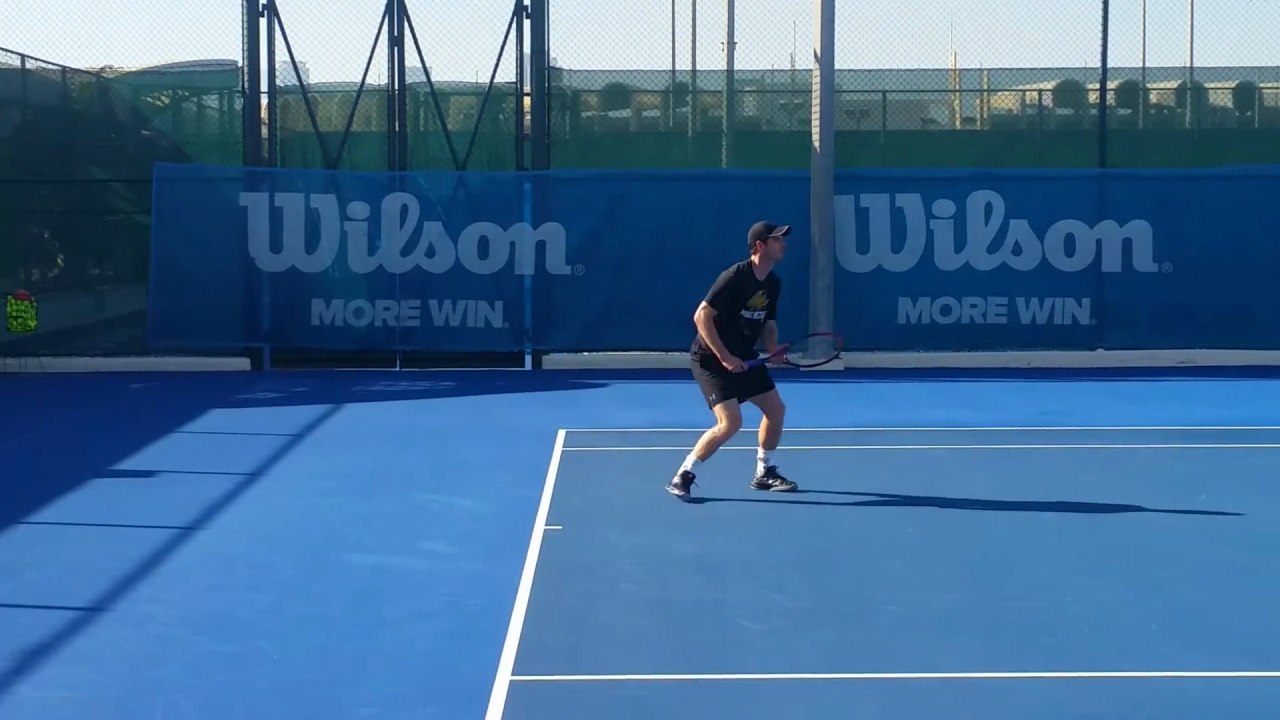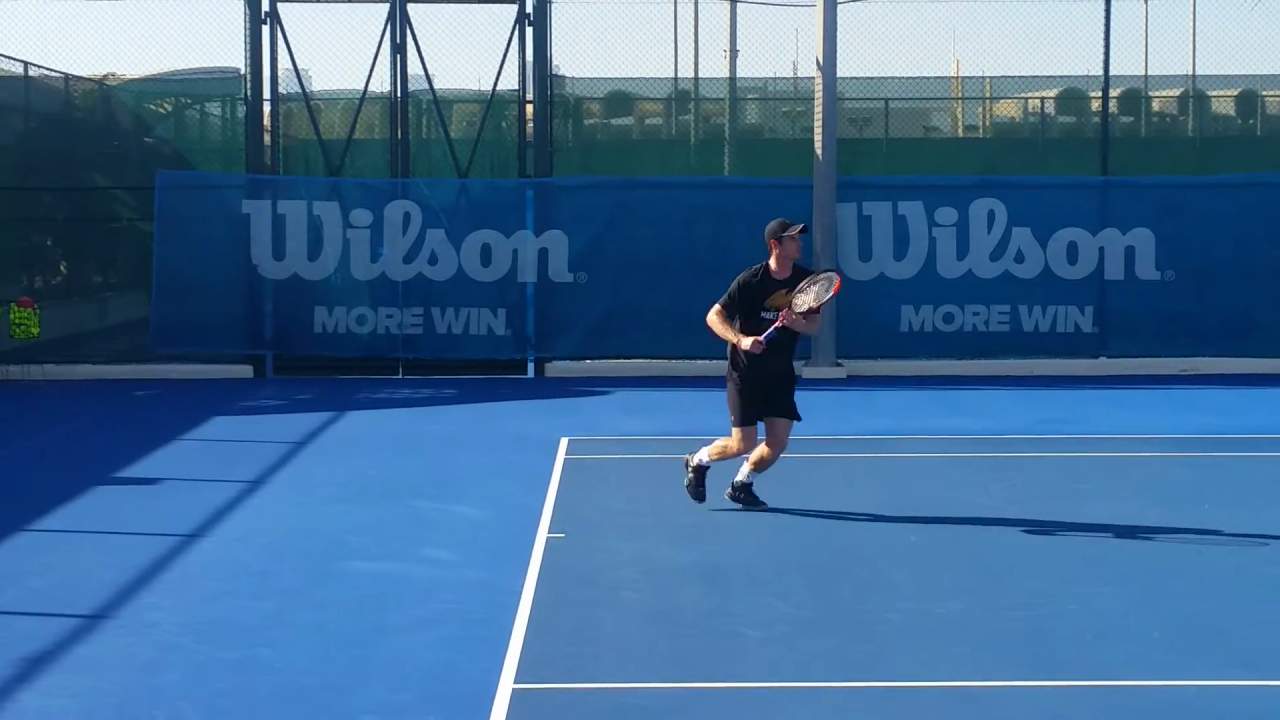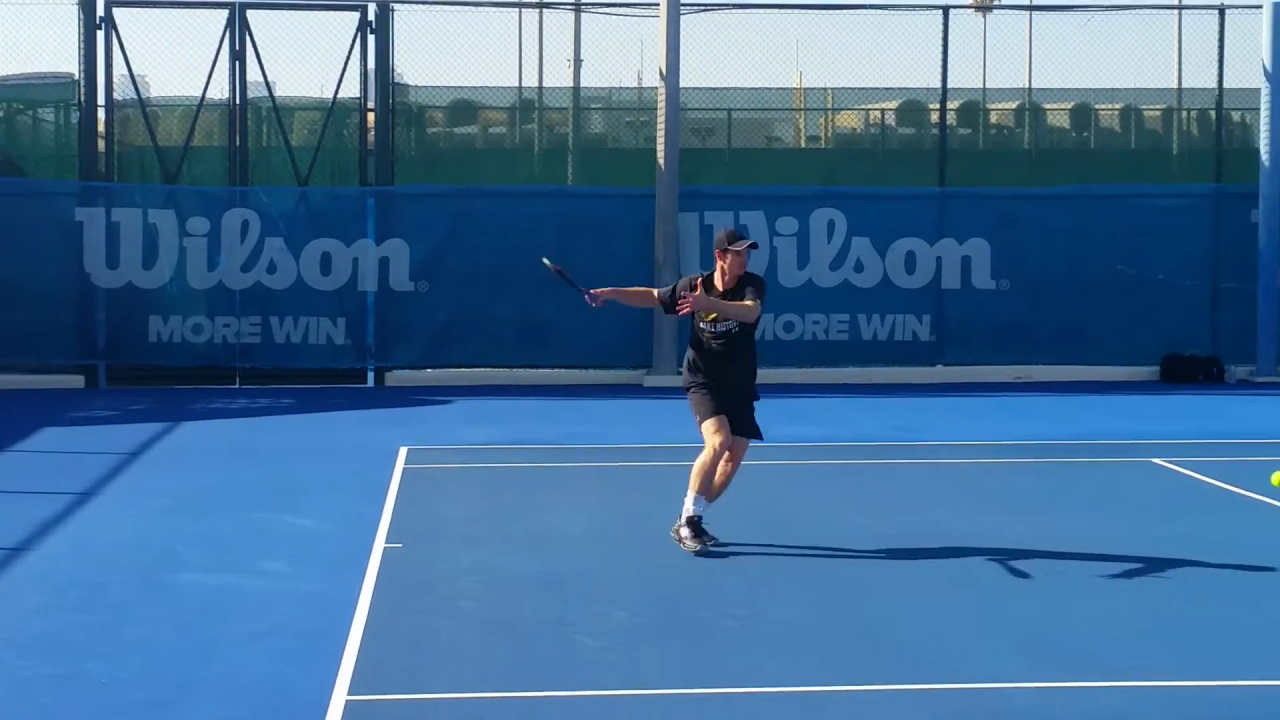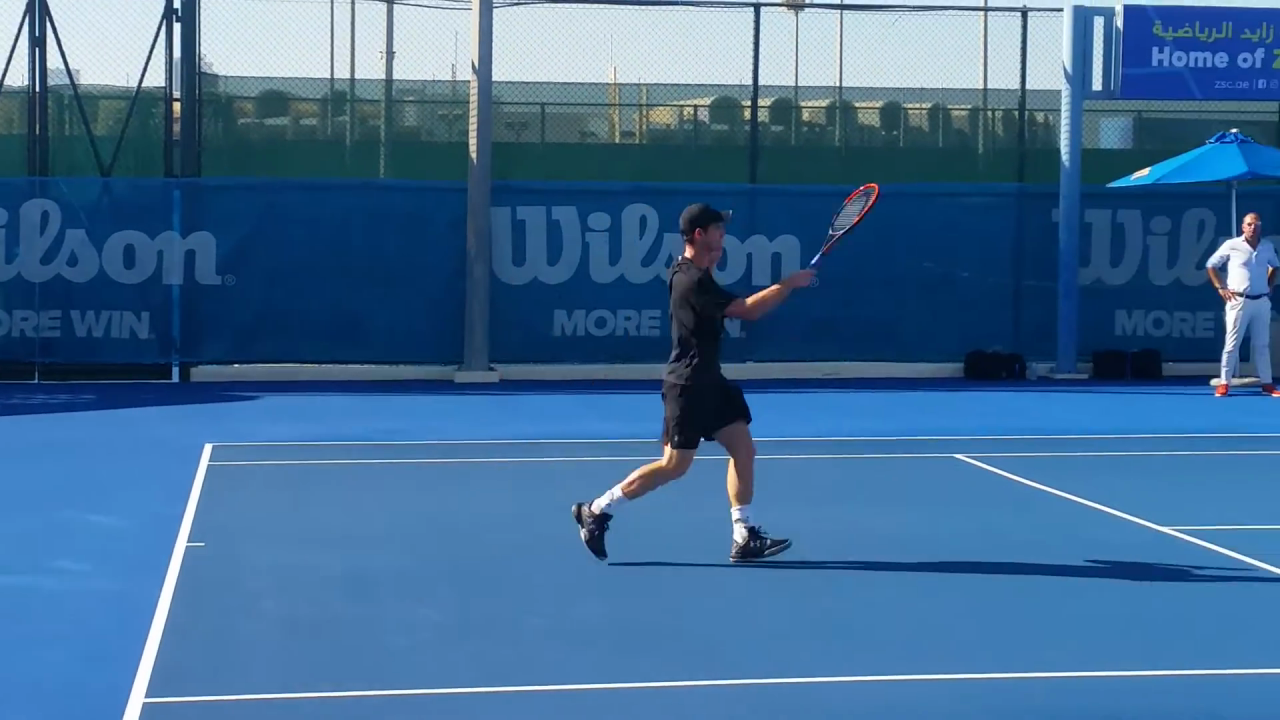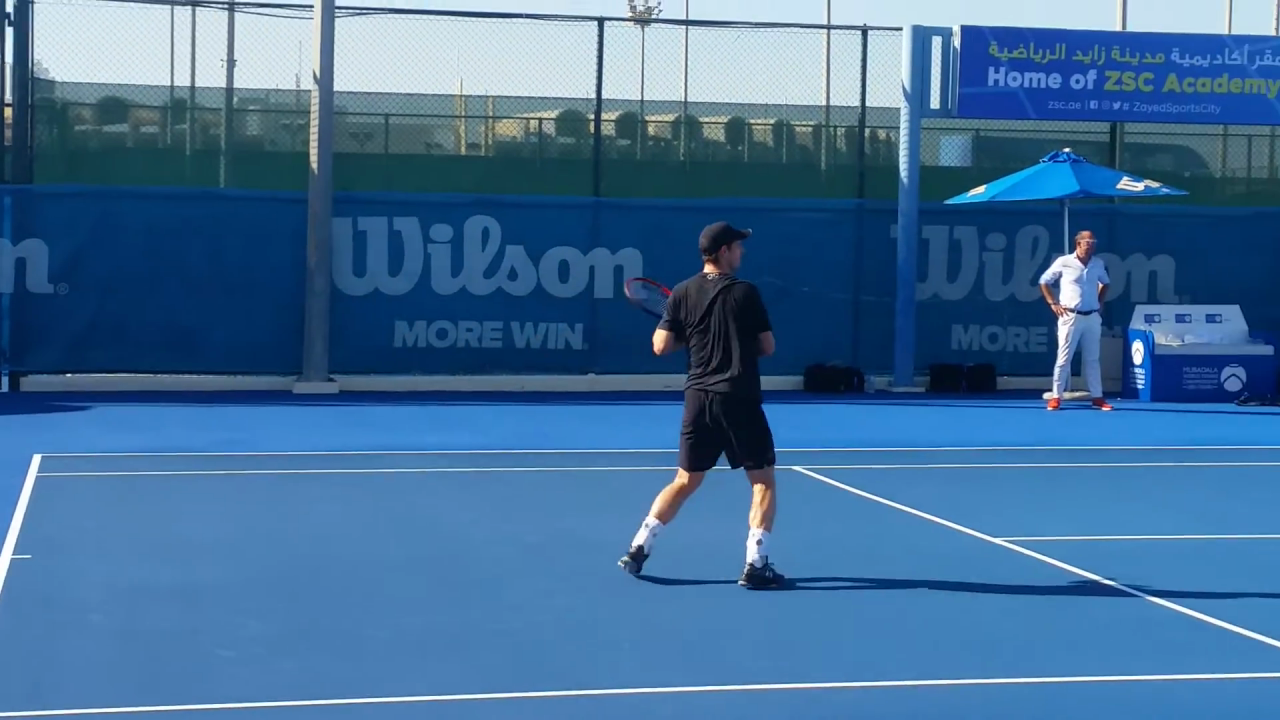
dt=0.5s
person 1, frame 1
left shoulder: (773, 283)
right shoulder: (733, 278)
left elbow: (768, 325)
right elbow: (702, 316)
left wrist: (773, 347)
right wrist: (723, 356)
left hip: (744, 357)
right hip: (711, 359)
left knee: (776, 409)
right knee: (730, 424)
left ankle: (765, 473)
right ankle: (684, 475)
person 1, frame 2
left shoulder: (805, 279)
right shoulder: (750, 280)
left elbow: (813, 324)
right elbow: (714, 317)
left wrist: (799, 324)
right wrist: (741, 339)
left hip: (780, 370)
right hip: (746, 369)
left knee: (776, 444)
right knee: (743, 445)
left ankle: (741, 485)
right ankle: (698, 461)
person 1, frame 3
left shoulder: (752, 284)
right shoulder: (692, 286)
left elbow: (751, 313)
right elbow: (652, 297)
left wrist: (706, 305)
right wrist: (609, 294)
left hip: (740, 387)
right hip: (703, 383)
left knee: (732, 460)
right knee: (718, 442)
left ankle: (688, 522)
right ankle: (690, 520)
person 1, frame 4
left shoulder: (688, 267)
right shoulder: (694, 281)
right elbow: (748, 311)
left wrist: (708, 263)
right wrist: (789, 283)
left hip: (710, 378)
right hip: (688, 384)
left knee: (743, 450)
right knee: (675, 465)
left ankle: (745, 537)
right ankle: (596, 513)
person 1, frame 5
left shoulder: (680, 294)
right shoulder: (745, 292)
left elbow: (661, 346)
right elbow: (767, 347)
left hip: (697, 397)
right hip: (739, 398)
left knee: (685, 481)
right knee: (764, 482)
left ankle: (639, 547)
right ankle: (757, 564)
